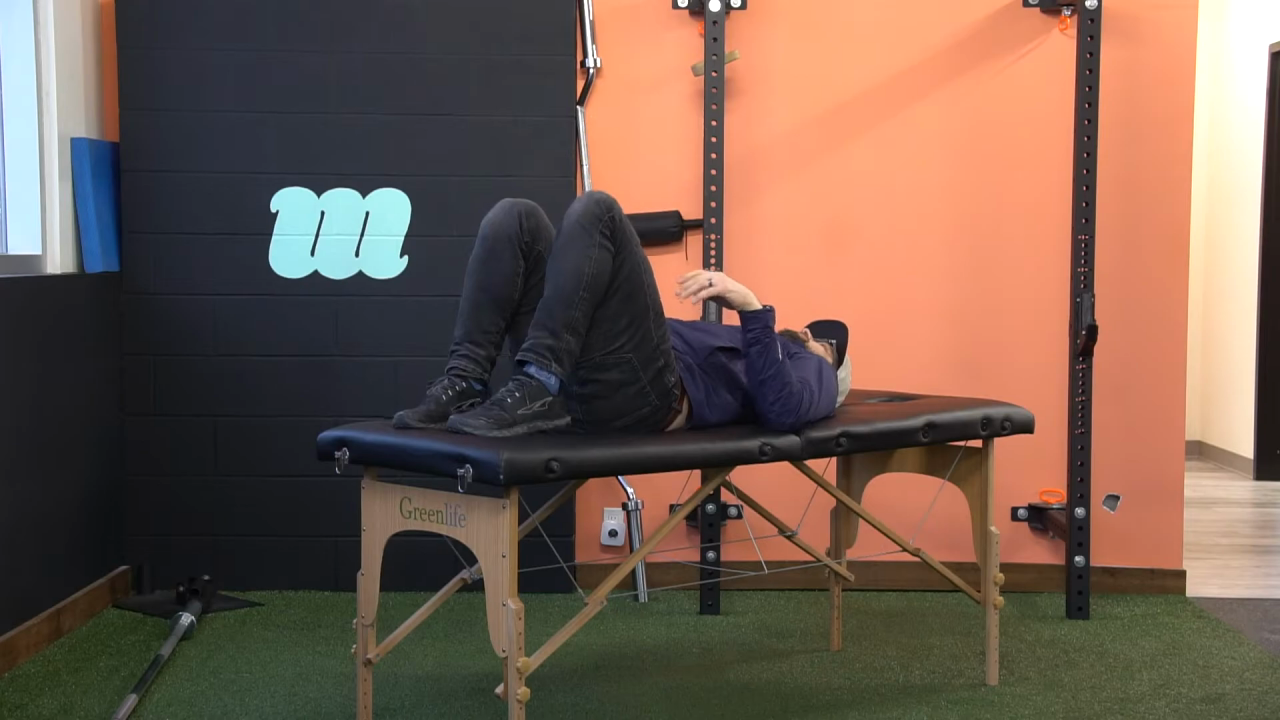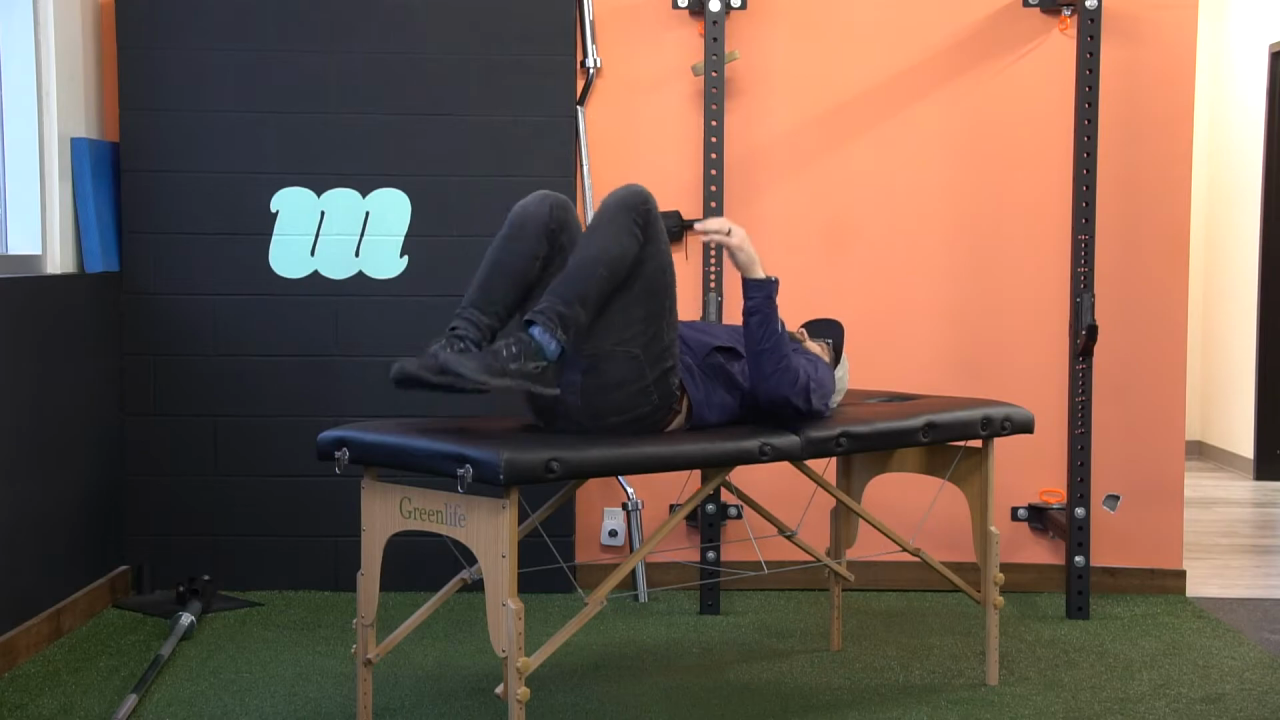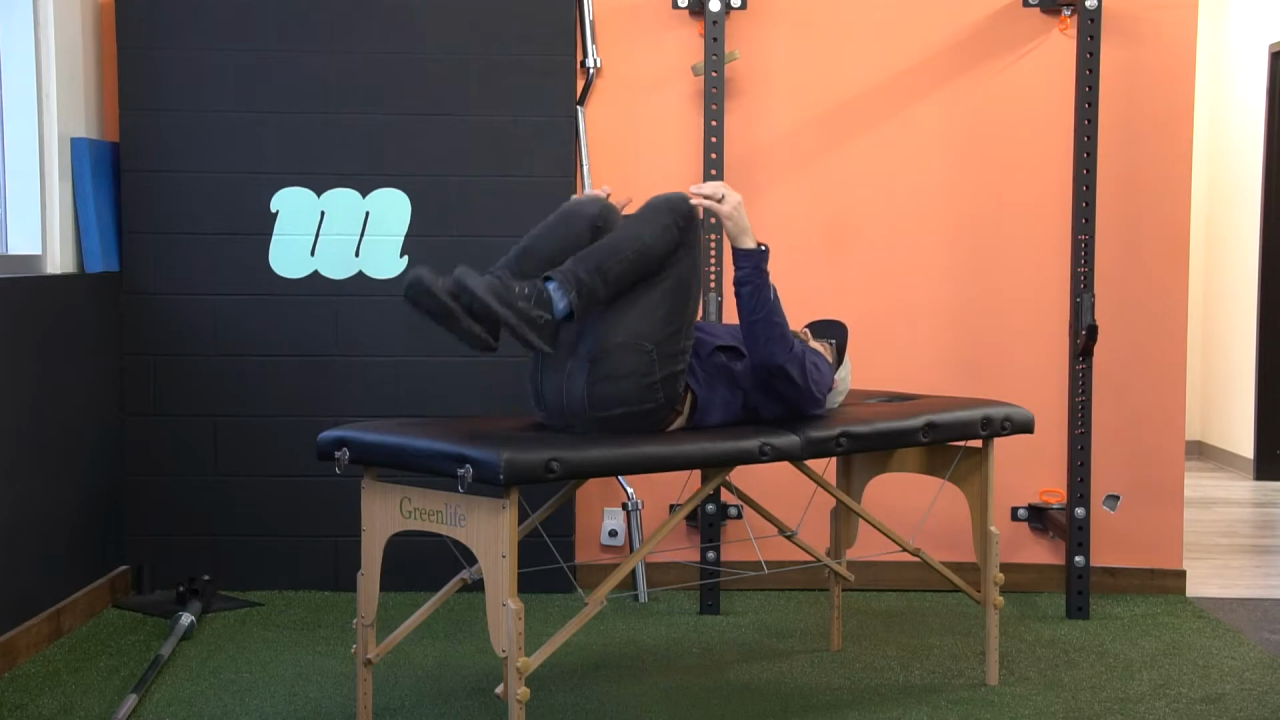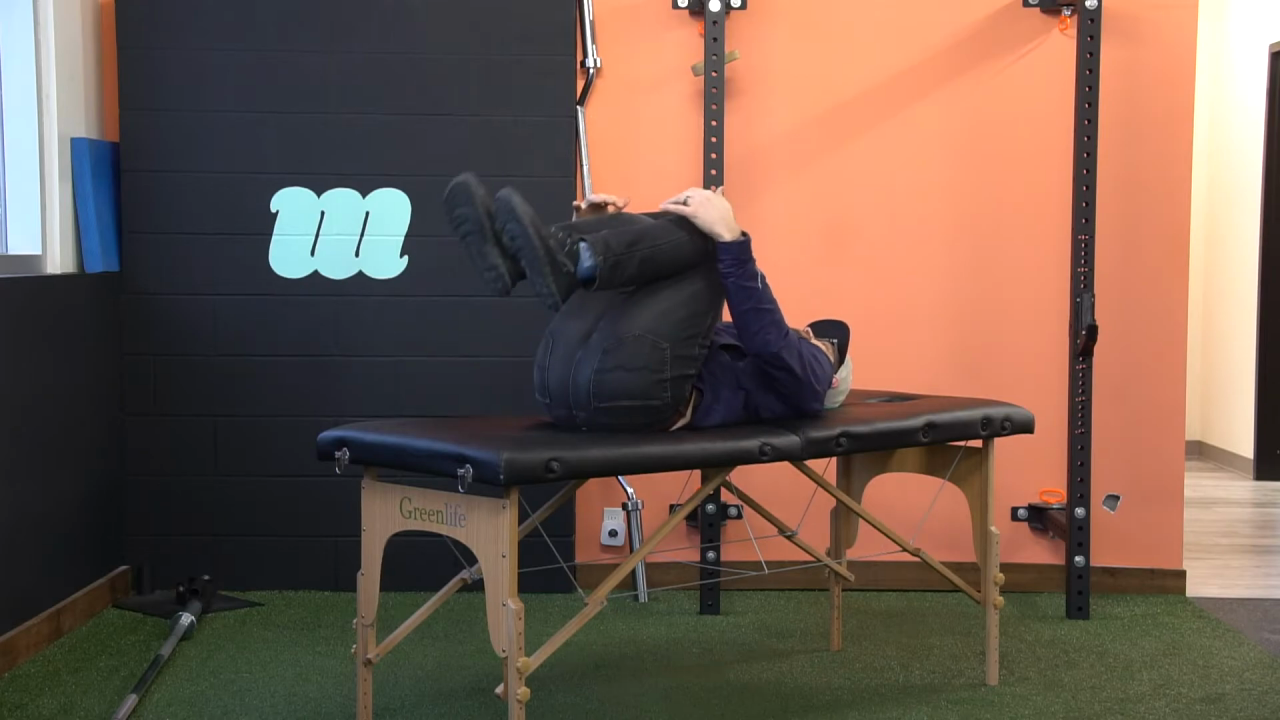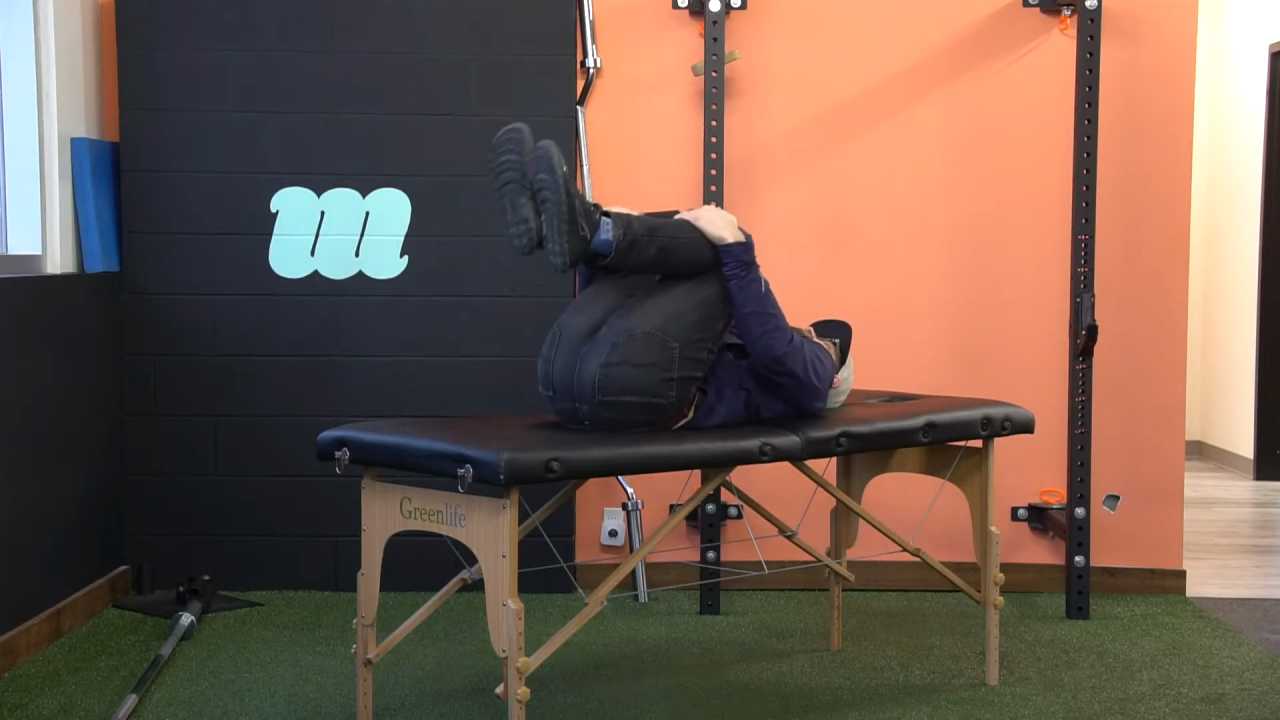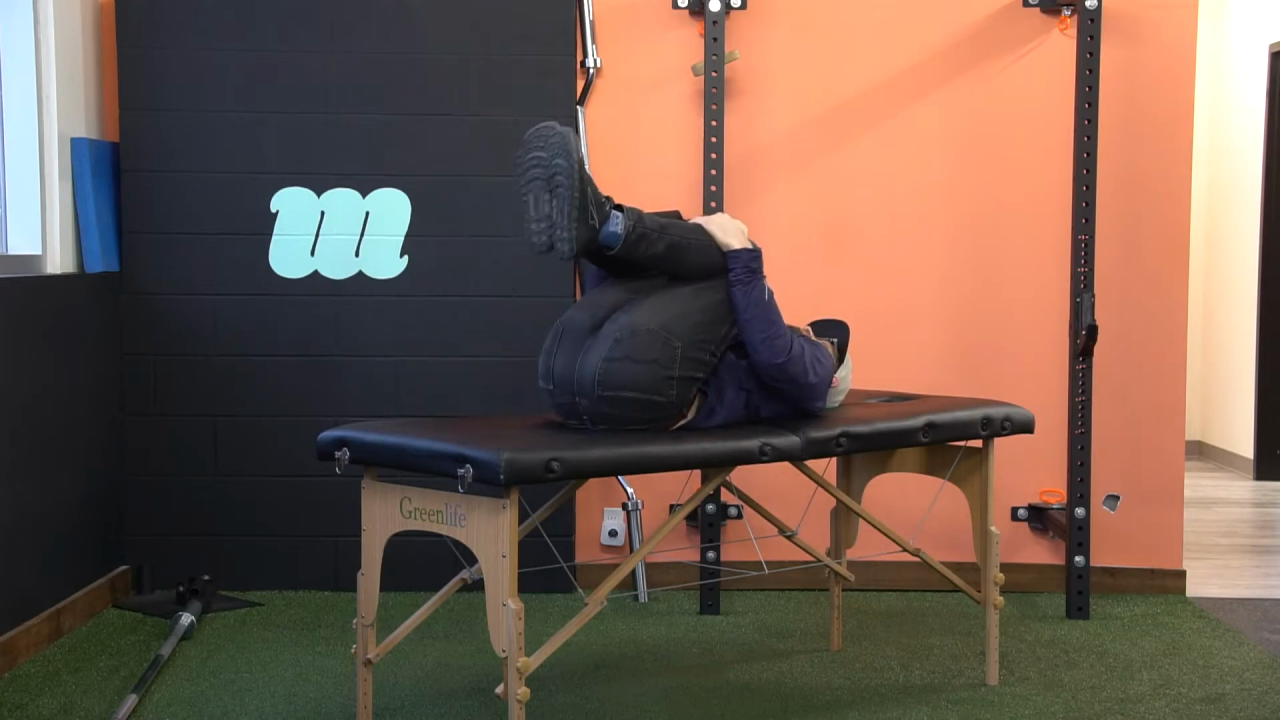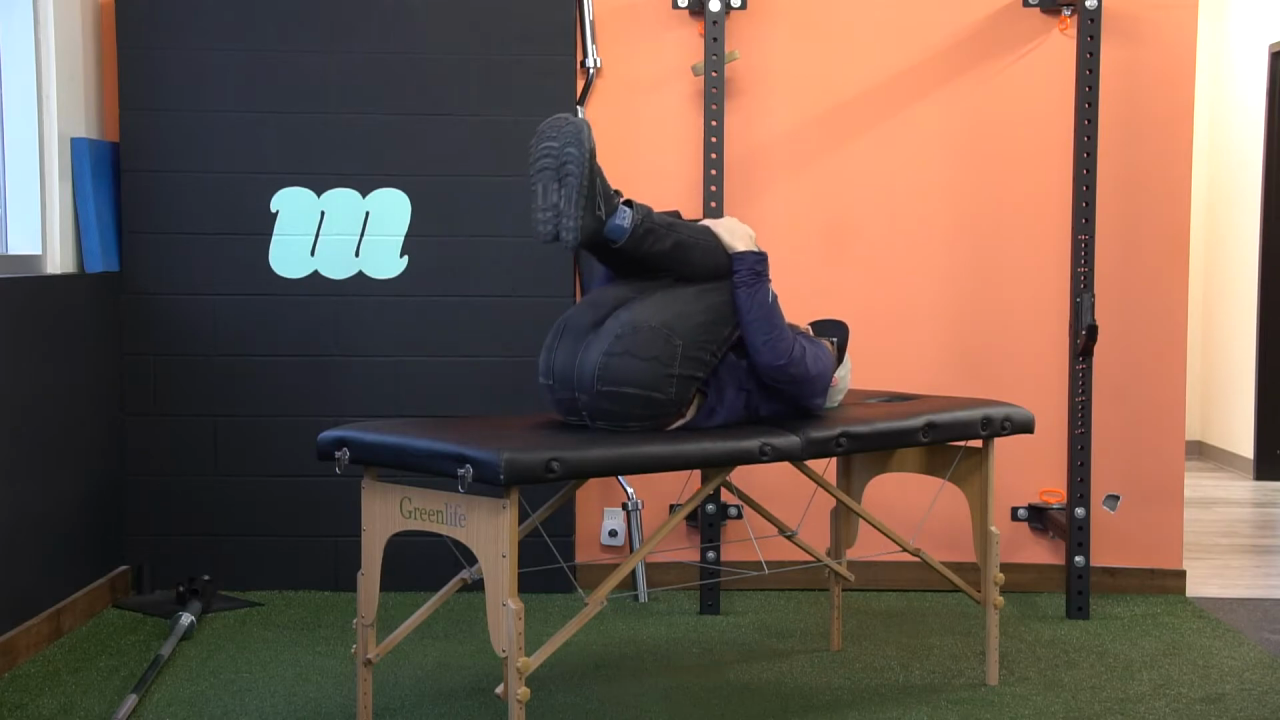
dt=0.2s
person 1, frame 1
left shoulder: (809, 370)
right shoulder: (728, 340)
left elbow: (781, 412)
left wrist: (752, 307)
left hip: (638, 394)
right hip: (574, 385)
left knee: (596, 211)
right knee: (515, 219)
left ankle: (537, 388)
right ankle: (463, 384)
person 1, frame 2
left shoulder: (809, 375)
right shoulder: (729, 343)
left elbow: (776, 387)
right elbow: (614, 323)
left wrist: (755, 275)
left hip: (633, 393)
right hip: (570, 384)
left knee: (632, 203)
right knee: (546, 210)
left ankle: (533, 357)
right ankle: (460, 350)
person 1, frame 3
left shoulder: (806, 378)
right shoulder: (729, 345)
left elbow: (771, 349)
left wrist: (746, 245)
right wrist: (593, 226)
left hip: (634, 391)
right hip: (566, 383)
left knee: (674, 210)
right knee: (593, 214)
left ankle: (541, 309)
right ankle: (481, 307)
person 1, frame 4
left shoulder: (806, 378)
right shoulder: (728, 343)
left elbow: (769, 339)
left wrist: (731, 239)
right wrist: (598, 230)
left hip: (637, 385)
left knee: (705, 235)
left ankle: (566, 261)
right ankle: (509, 249)
person 1, frame 5
left shoulder: (806, 380)
right shoulder: (730, 338)
left elbow: (772, 343)
left wrist: (733, 244)
left hip: (639, 386)
left knee: (728, 250)
left ankle: (589, 230)
right ankle: (554, 224)
person 1, frame 6
left shoulder: (809, 373)
right shoulder: (733, 343)
left elbow: (773, 354)
left wrist: (742, 253)
left hip: (638, 383)
left ankle: (600, 221)
right ankle: (588, 223)
person 1, frame 7
left shoulder: (812, 369)
right shoulder: (732, 345)
left elbow: (775, 357)
left wrist: (747, 258)
left hip: (639, 376)
left ankle: (606, 215)
right ankle: (593, 216)
